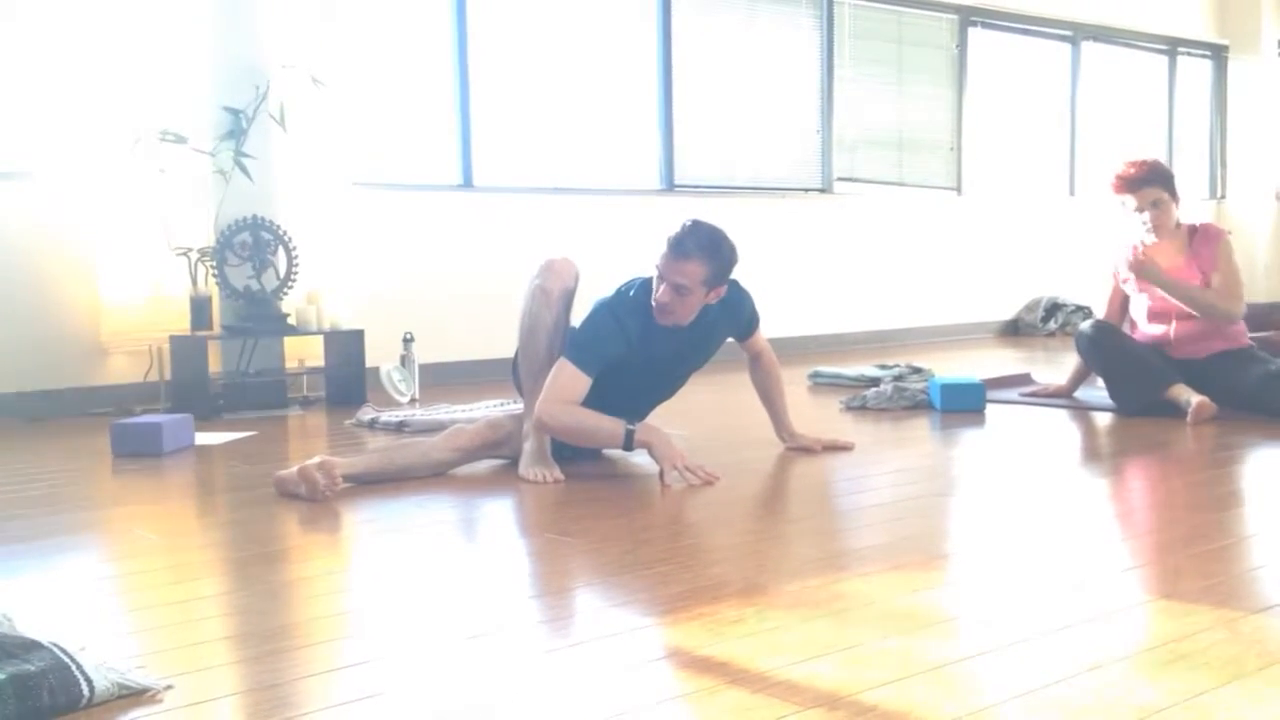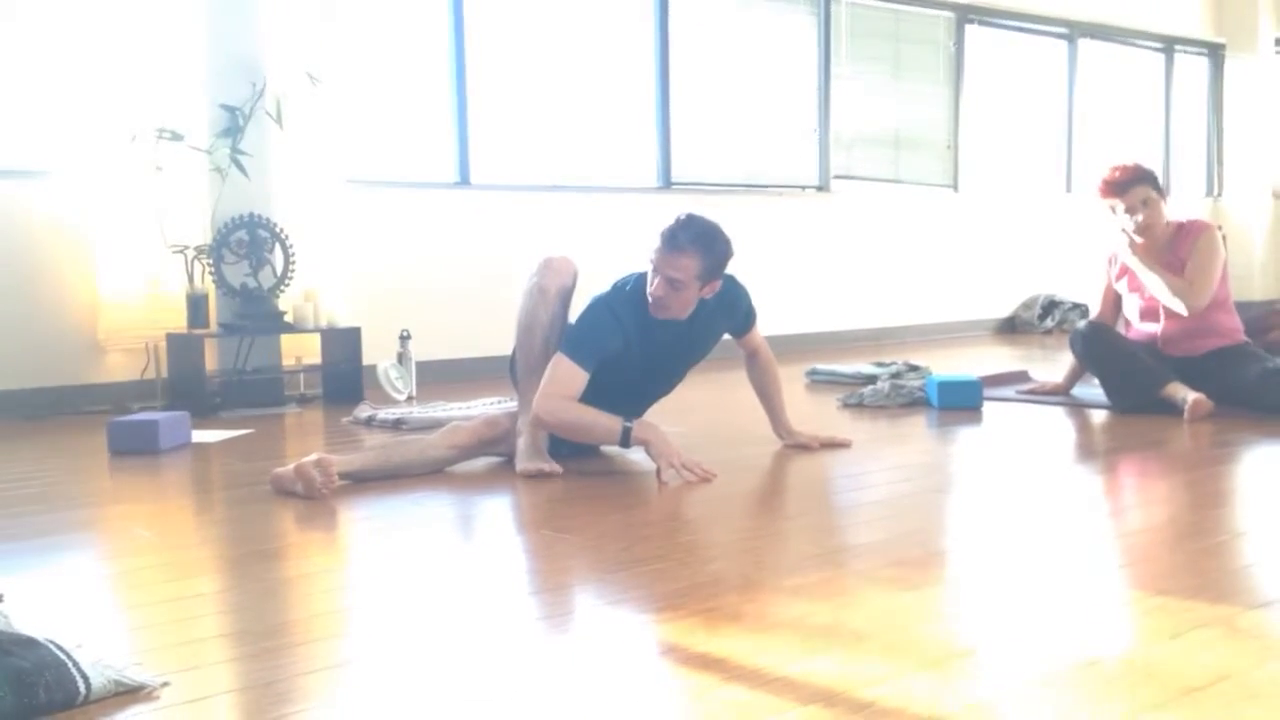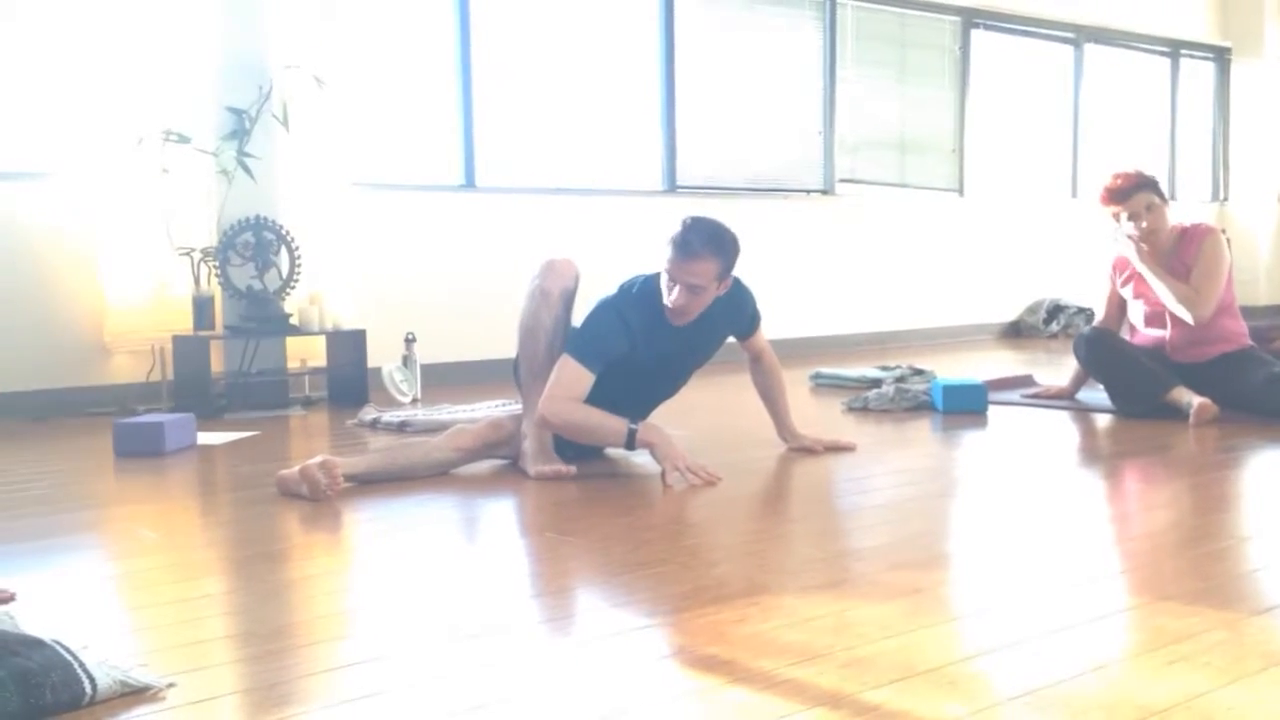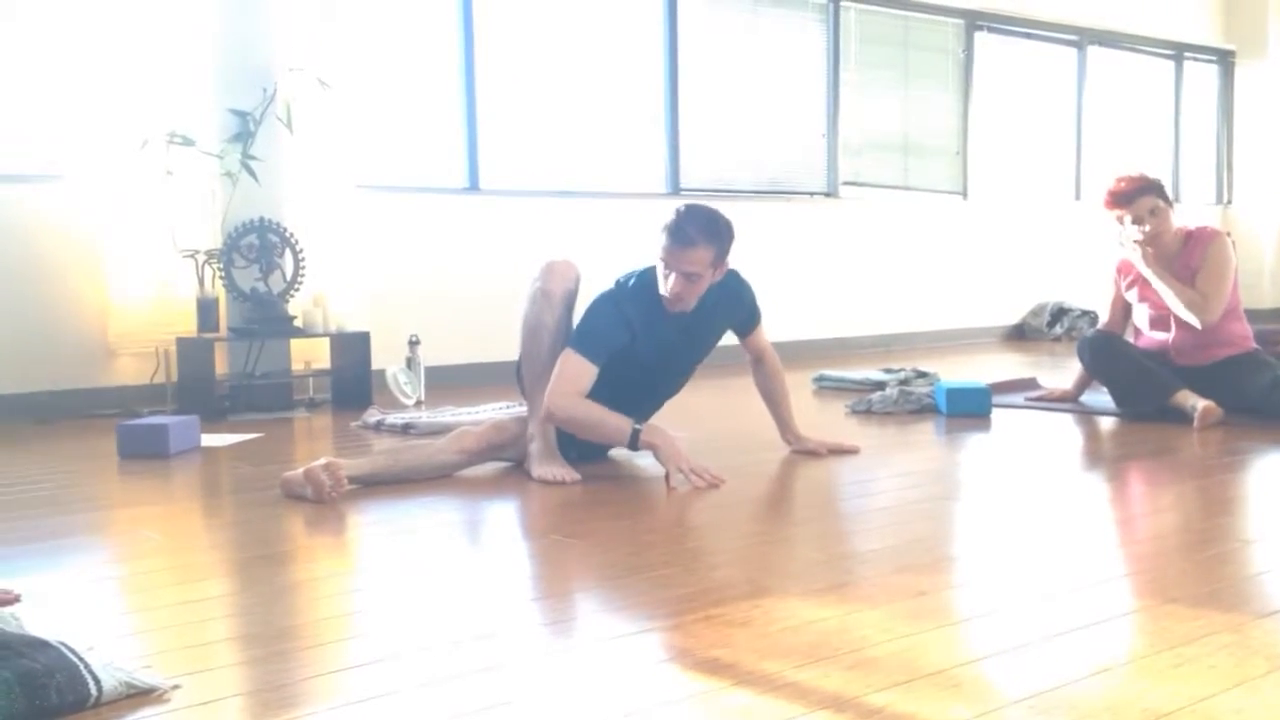
dt=0.4s
person 1, frame 1
left shoulder: (732, 303)
right shoulder: (618, 314)
left elbow: (761, 355)
right elbow: (553, 411)
left wrist: (787, 432)
right wrist: (648, 436)
left hip: (603, 421)
right hip: (556, 399)
left knee: (481, 440)
right ankle: (534, 444)
person 1, frame 2
left shoulder: (729, 298)
right shoulder: (614, 309)
left elbow: (758, 353)
right elbow: (551, 407)
left wrist: (786, 430)
right wrist: (644, 433)
left hip: (601, 418)
right hip: (553, 395)
left knee: (478, 437)
right ankle: (466, 447)
person 1, frame 3
left shoulder: (734, 301)
right shoulder: (621, 310)
left elbow: (762, 356)
right elbow: (555, 408)
left wrist: (789, 433)
right wrist: (650, 435)
left hip: (600, 423)
right hip: (559, 399)
left knee: (481, 440)
right ankle: (533, 441)
person 1, frame 4
left shoulder: (732, 293)
right shoulder: (617, 304)
left elbow: (762, 356)
right elbow: (562, 403)
left wrist: (792, 435)
right wrist: (655, 437)
left hip: (607, 428)
right hip: (564, 405)
left knee: (484, 442)
right knee: (557, 274)
right ankle: (540, 440)
person 2, frame 1
left shoulder: (1212, 240)
right shoulder: (1129, 259)
left elbow: (1233, 310)
right elbow: (1106, 329)
left wrist: (1158, 280)
right wrist: (1070, 385)
left hip: (1221, 361)
right hip: (1154, 367)
right knee: (1090, 333)
right ankle: (1185, 397)
person 2, frame 2
left shoulder: (1201, 235)
right shoulder: (1119, 258)
left elbow: (1190, 302)
right elbow: (1100, 326)
left wrist: (1136, 259)
right wrist: (1066, 382)
left hip: (1217, 358)
right hip: (1151, 363)
right knee: (1085, 335)
right ankle: (1180, 394)
person 2, frame 3
left shoulder: (1205, 239)
right shoulder: (1123, 263)
left elbow: (1197, 311)
right elbow: (1104, 329)
left wrist: (1143, 263)
right wrist: (1071, 386)
left hip: (1221, 363)
right hip: (1156, 368)
right knee: (1088, 341)
right ankle: (1185, 400)
person 2, frame 4
left shoulder: (1211, 242)
right shoulder: (1127, 266)
left elbow: (1204, 315)
right elbow: (1108, 332)
left wrist: (1148, 267)
right wrist: (1075, 389)
left hip: (1227, 366)
right hip: (1160, 371)
right knee: (1093, 344)
right ankle: (1191, 402)
